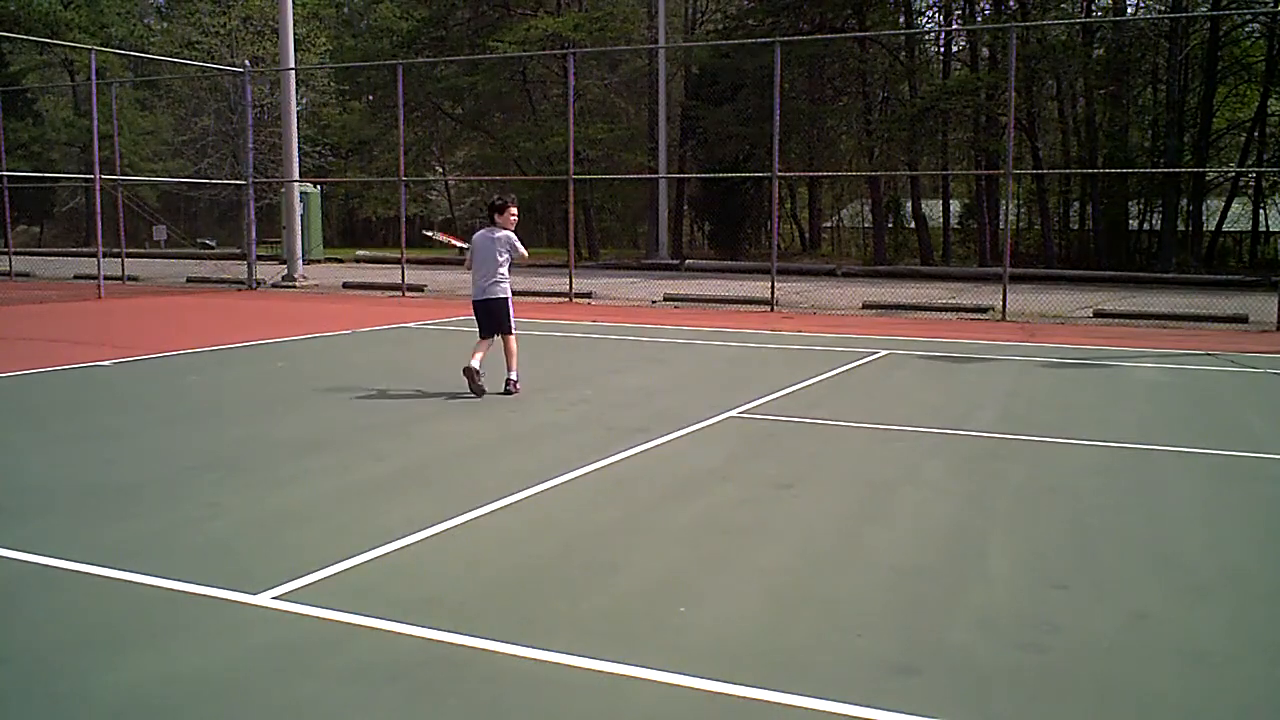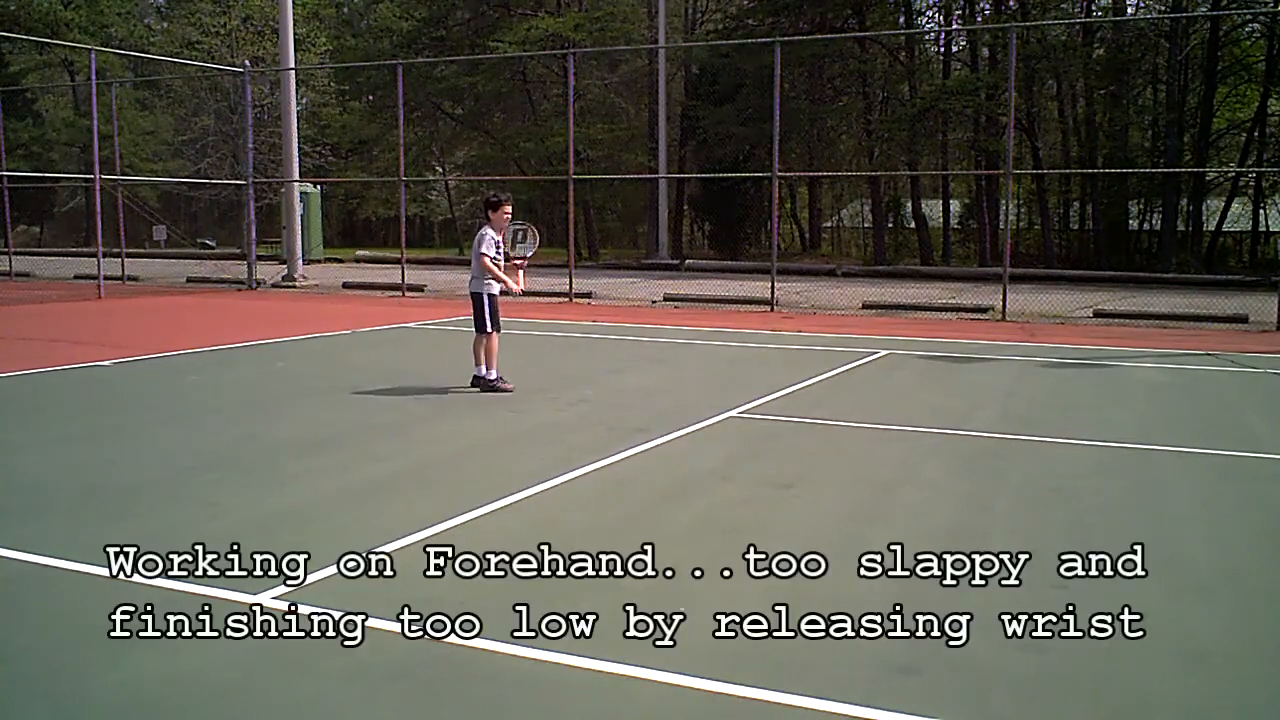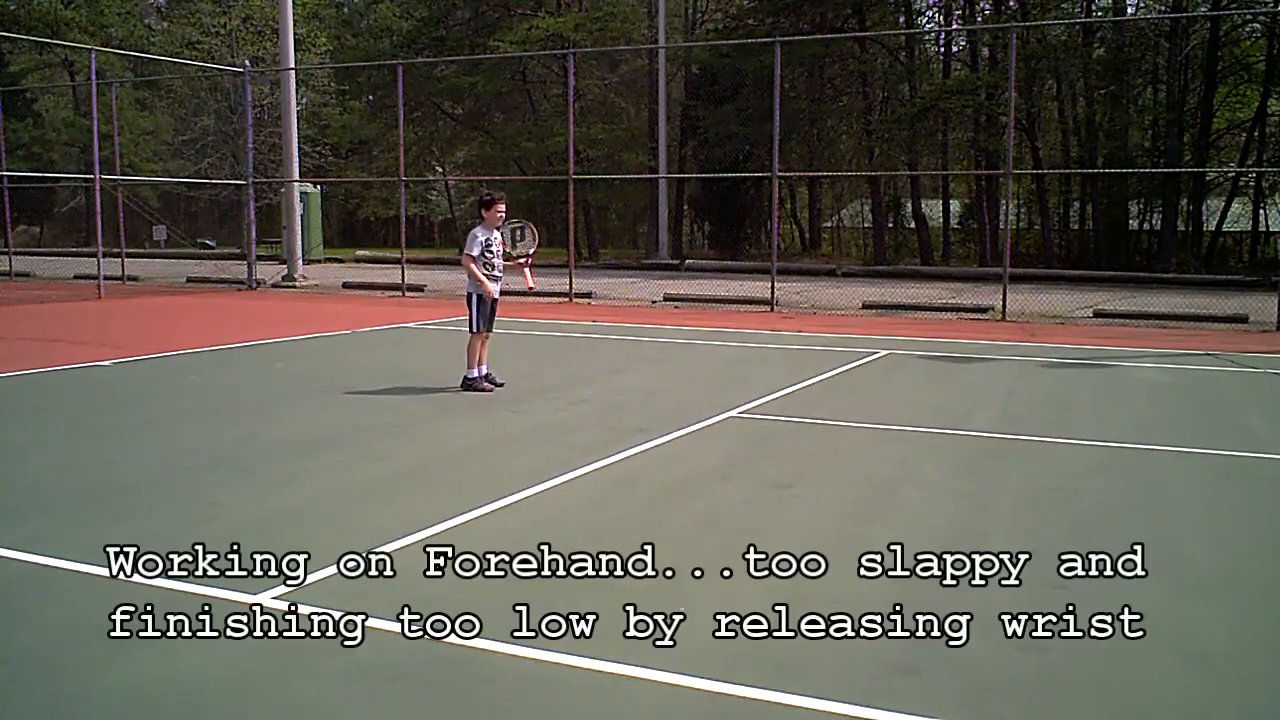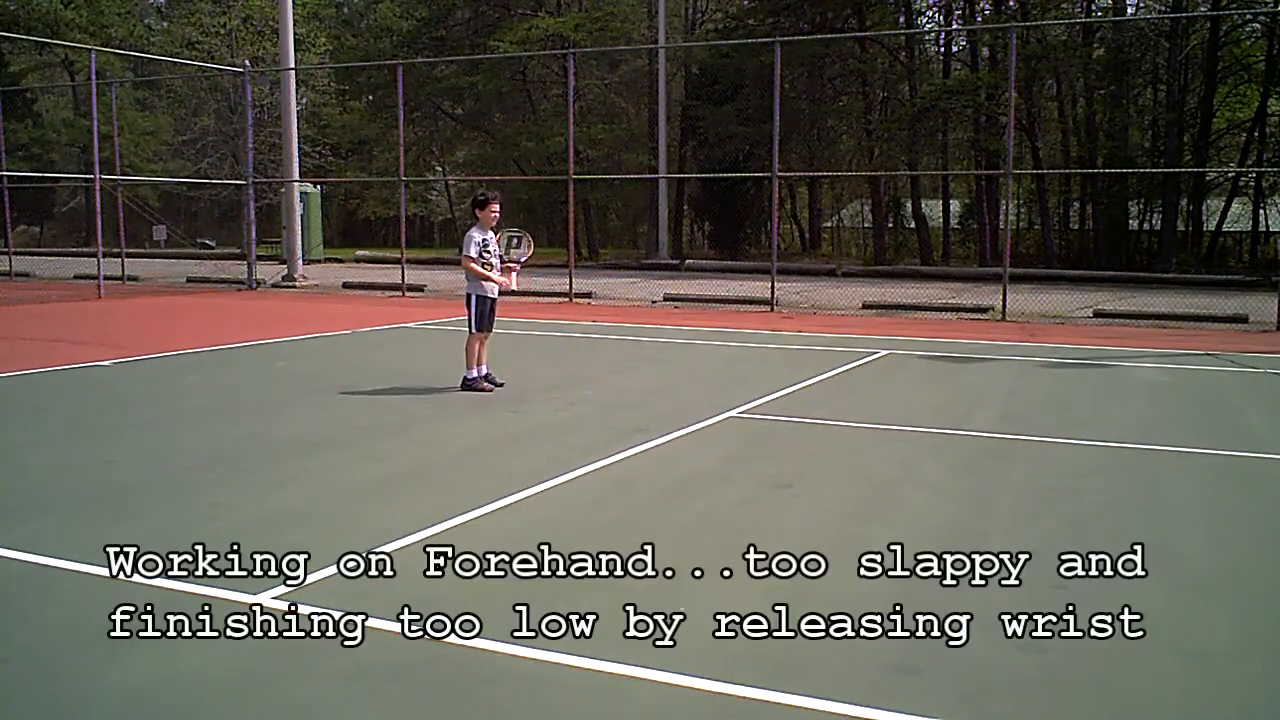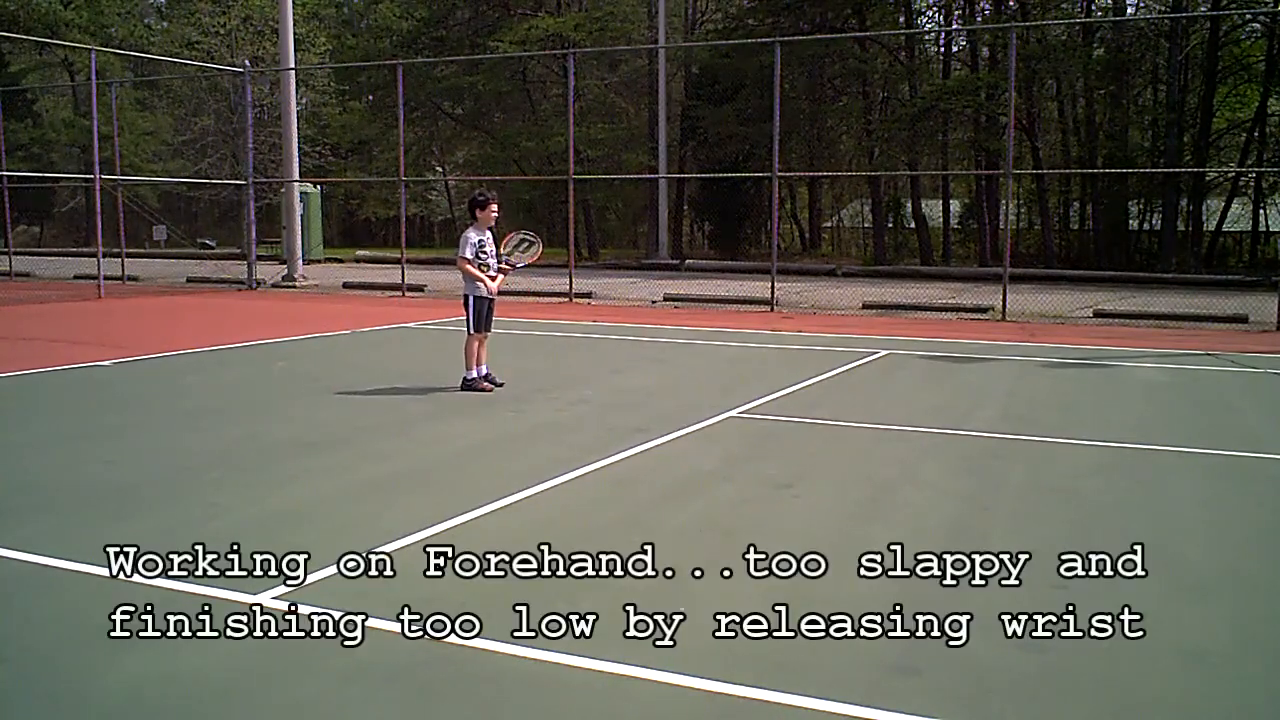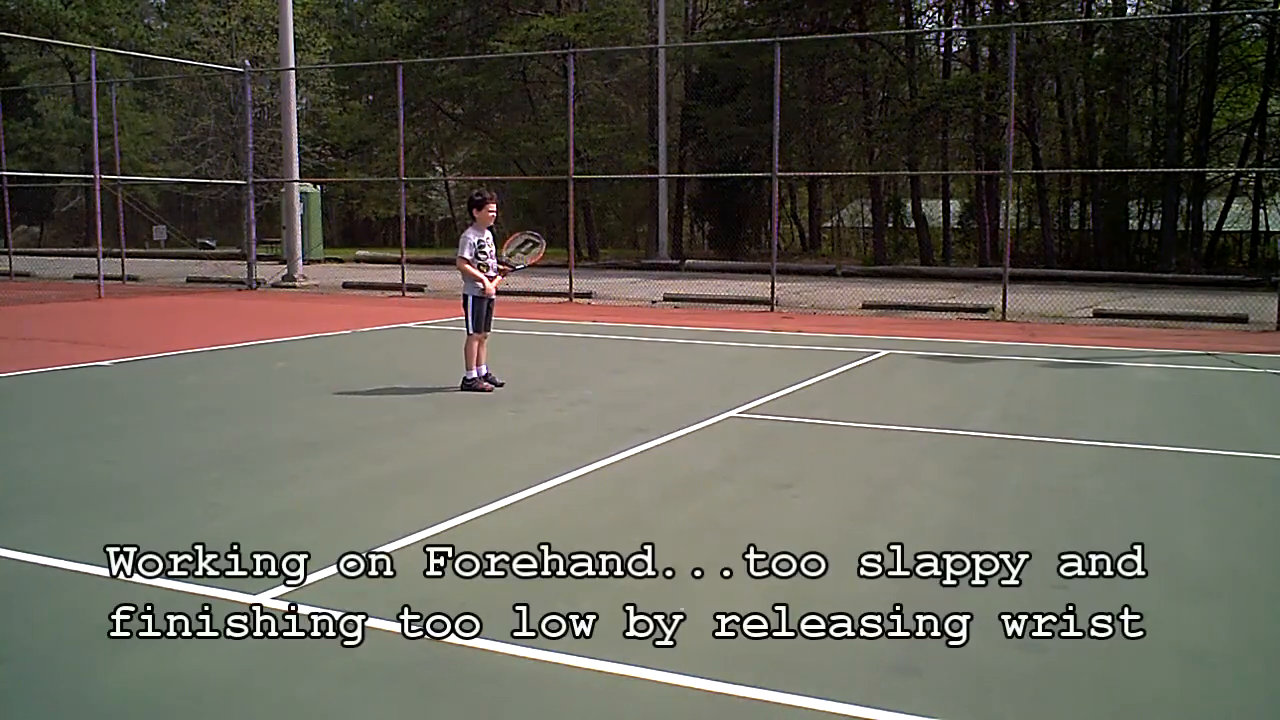
dt=0.5s
person 1, frame 1
left shoulder: (477, 237)
right shoulder: (507, 236)
left elbow: (468, 265)
right elbow: (524, 255)
left hip: (478, 294)
right hip: (499, 293)
left knee: (486, 337)
right knee: (508, 335)
left ankle: (473, 367)
right ankle: (512, 380)
person 1, frame 2
left shoulder: (495, 234)
right shoulder: (488, 235)
right elbow: (484, 262)
left wrist: (509, 265)
right wrist: (507, 280)
left hip: (482, 290)
right hip: (484, 289)
left knee: (483, 333)
right knee: (492, 332)
left ankle: (480, 374)
right ankle: (491, 378)
person 1, frame 3
left shoulder: (497, 235)
right shoulder: (477, 235)
right elbow: (467, 261)
right wrist: (484, 282)
left hip: (492, 292)
right hip: (479, 291)
left knee: (485, 334)
right knee: (478, 333)
left ankle: (483, 373)
right ankle: (471, 377)
person 1, frame 4
left shoulder: (491, 235)
right shoulder: (473, 235)
right elbow: (467, 263)
left wrist: (505, 268)
right wrist: (492, 276)
left hip: (491, 292)
right hip: (478, 292)
left knee: (485, 334)
right knee: (476, 334)
left ankle: (483, 373)
right ankle: (470, 377)
person 1, frame 5
left shoulder: (488, 234)
right shoulder: (470, 236)
right elbow: (462, 264)
left wrist: (499, 275)
right wrist: (485, 280)
left hip: (489, 293)
right hip: (475, 293)
left knee: (483, 334)
right knee: (474, 334)
left ankle: (482, 372)
right ankle: (470, 378)
person 1, frame 6
left shoulder: (488, 234)
right shoulder: (469, 236)
right elbow: (461, 264)
left wrist: (498, 275)
right wrist: (484, 280)
left hip: (488, 292)
right hip: (474, 293)
left knee: (483, 334)
right knee: (474, 334)
left ankle: (482, 373)
right ankle: (470, 378)
